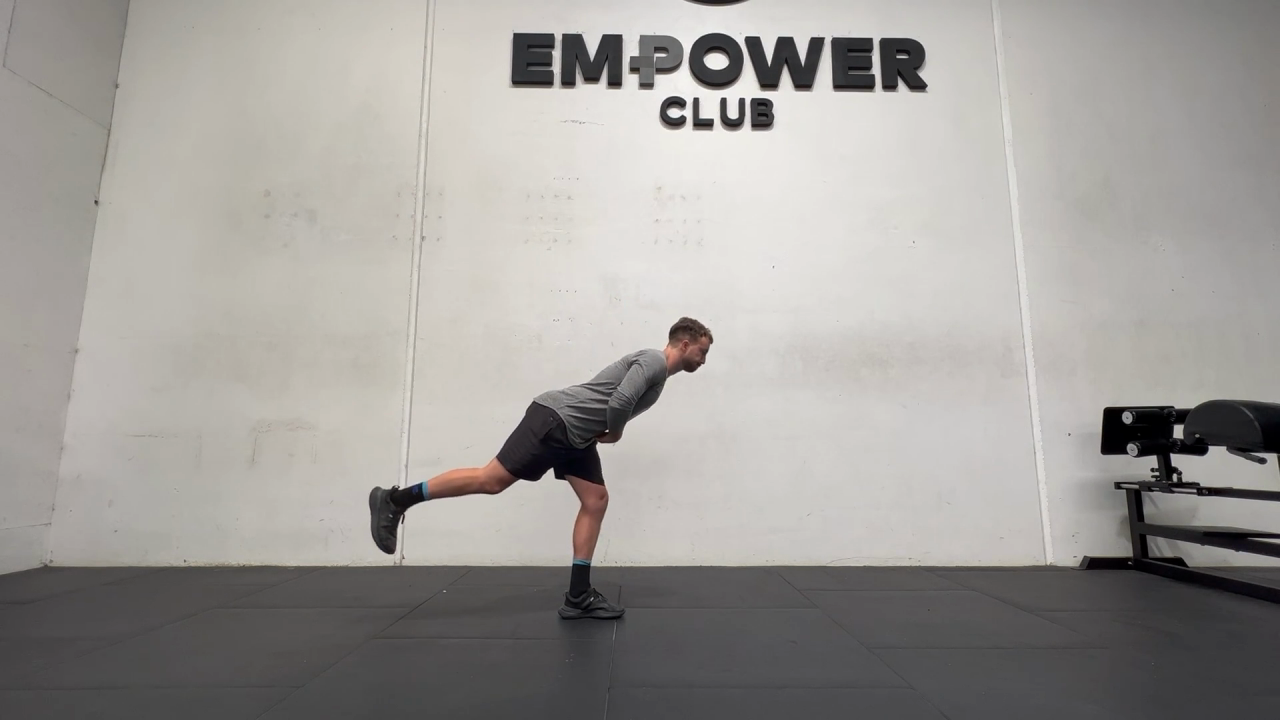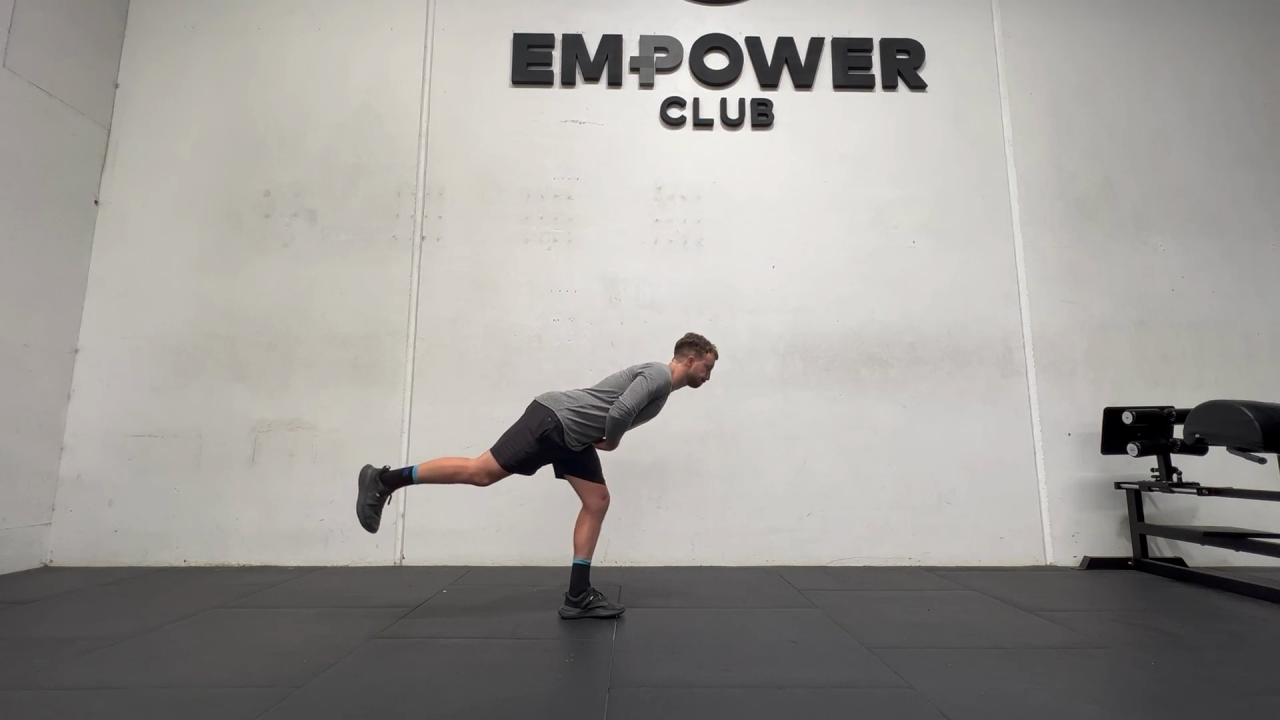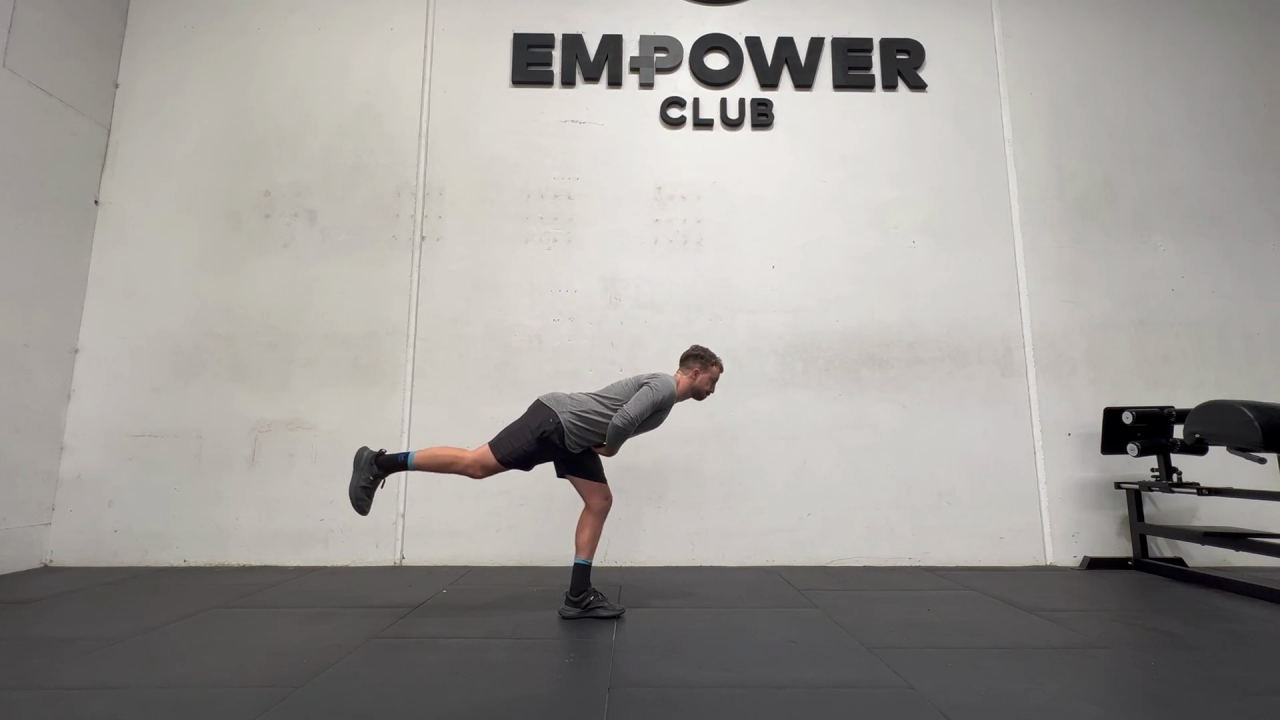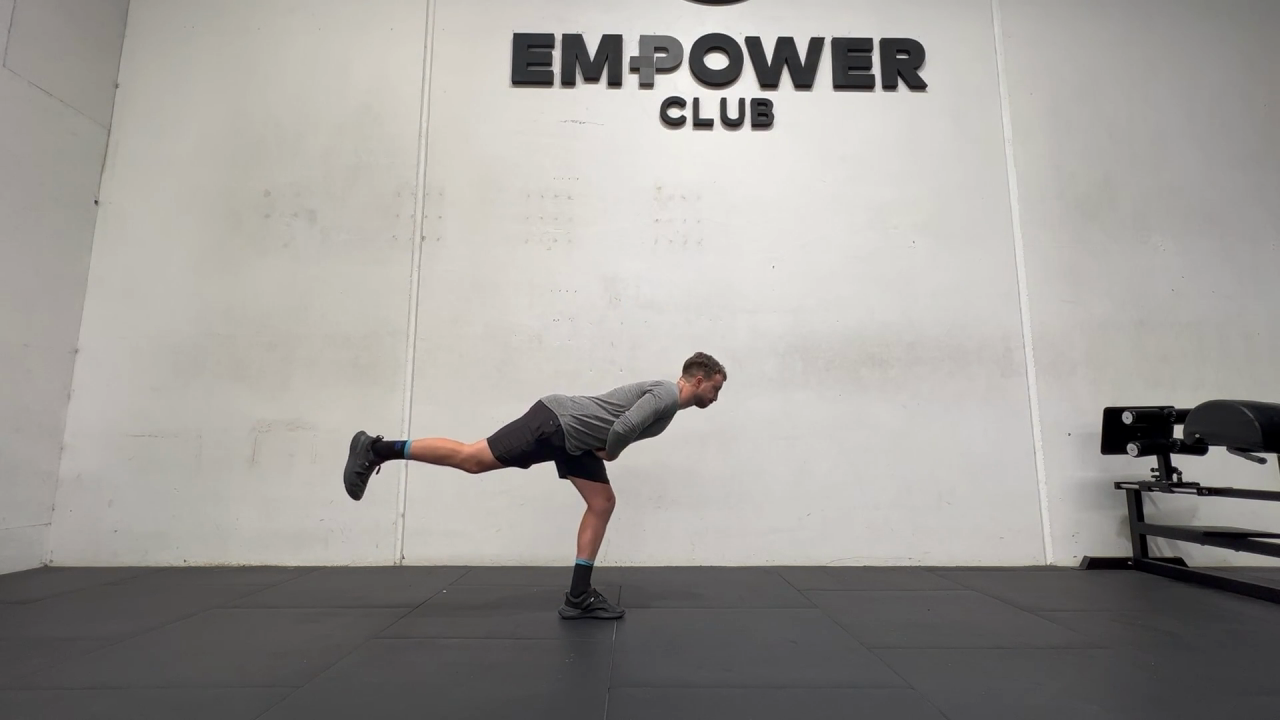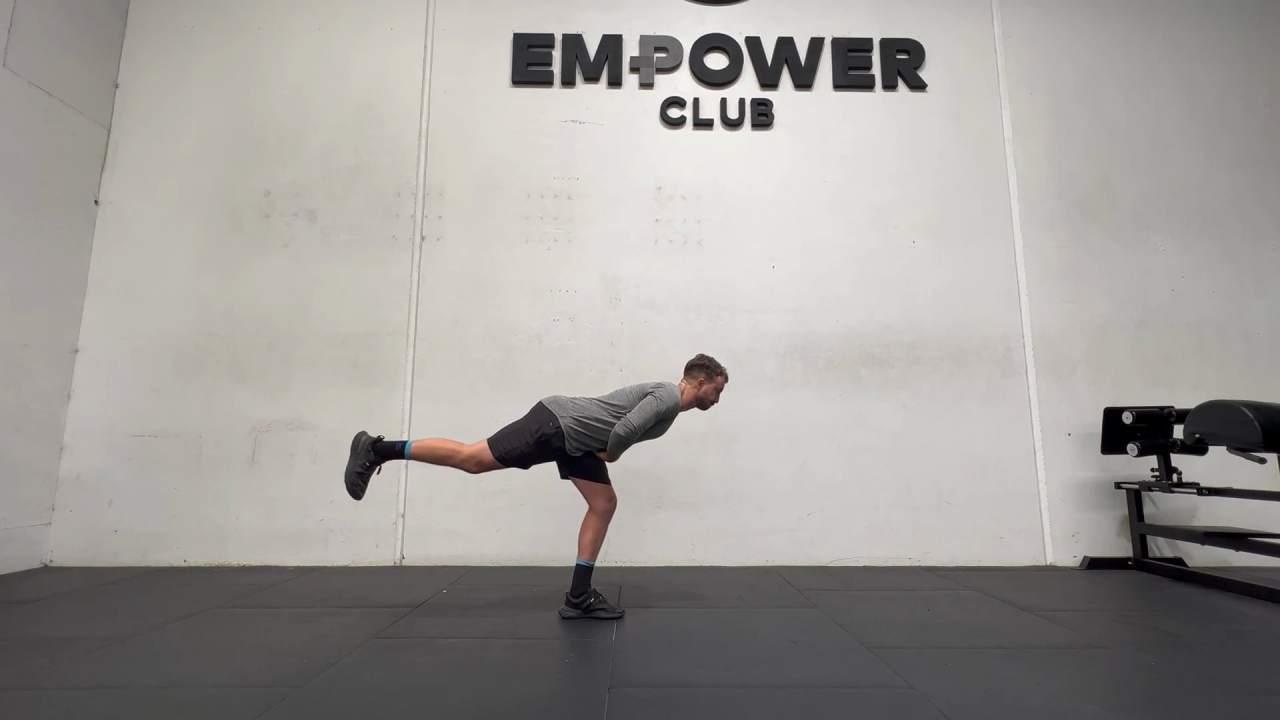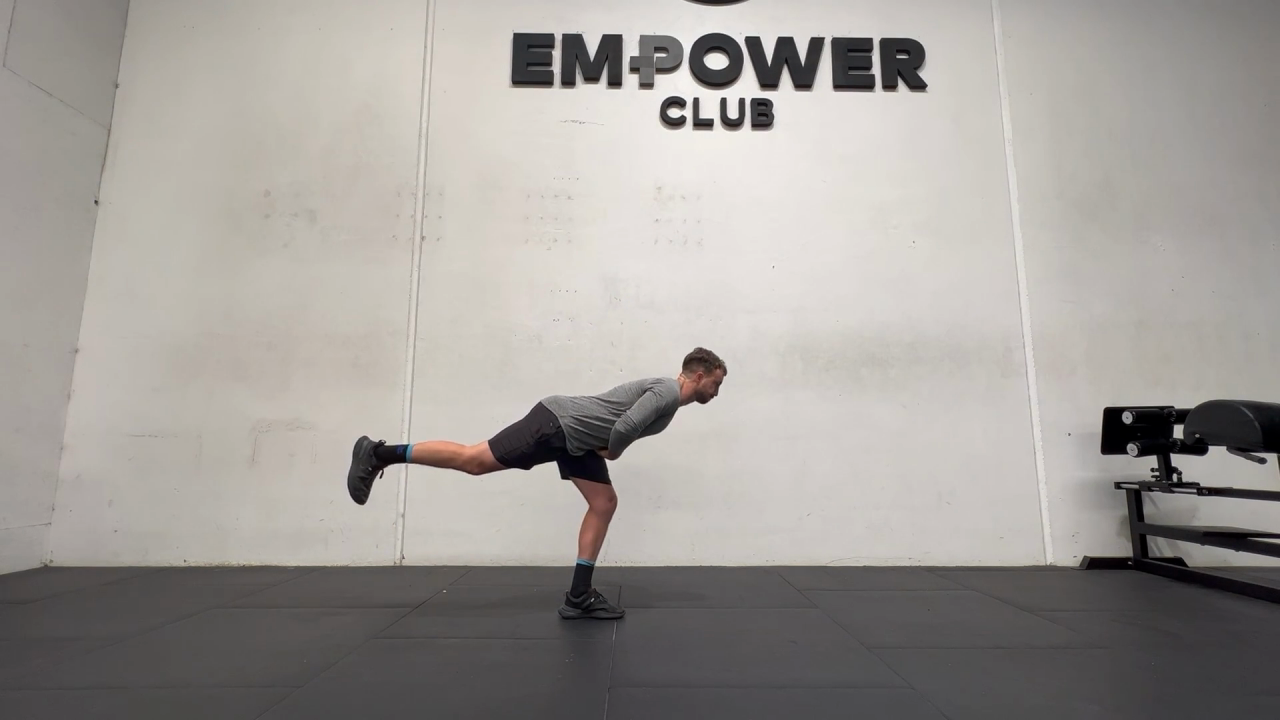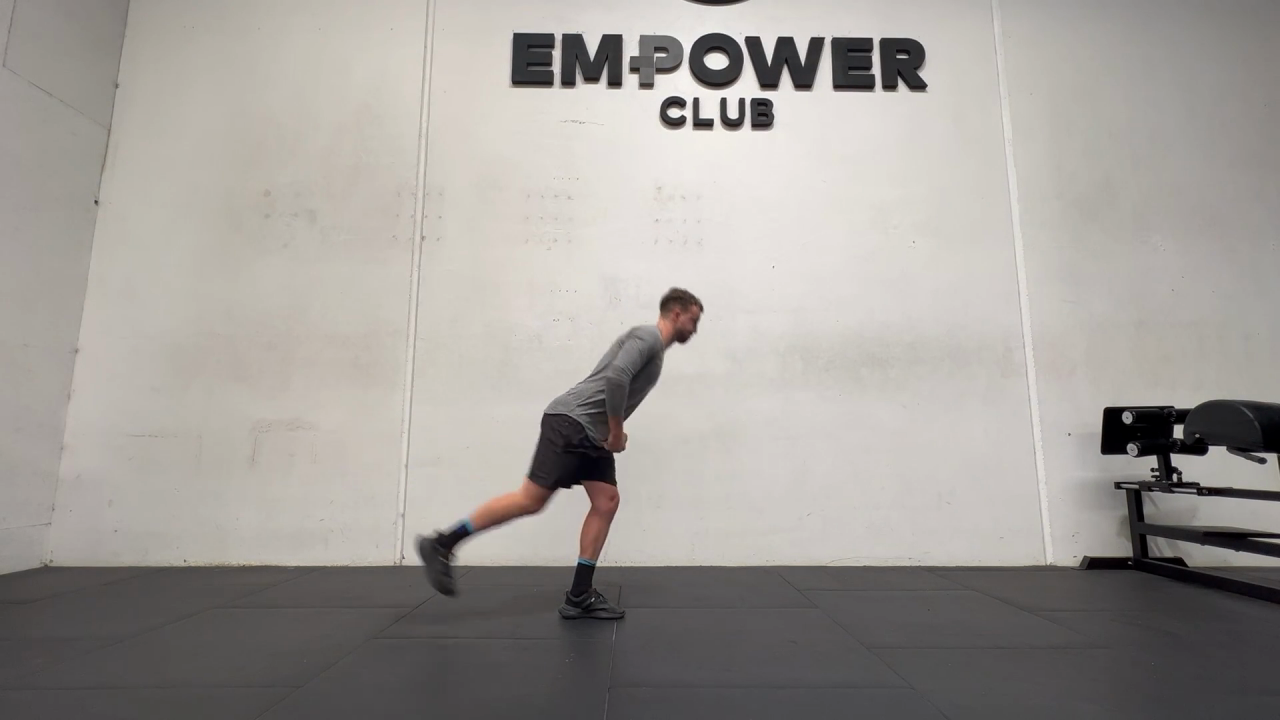
dt=0.4s
person 1, frame 1
left shoulder: (656, 372)
right shoulder: (653, 362)
right elbow: (620, 401)
left wrist: (607, 432)
right wrist: (616, 432)
left hip: (575, 434)
right hip: (554, 420)
left knee: (596, 501)
right knee: (491, 480)
left ankle: (578, 595)
right ankle: (395, 500)
person 1, frame 2
left shoulder: (658, 383)
right shoulder: (658, 376)
right elbow: (620, 412)
left wrist: (605, 440)
right wrist: (612, 442)
left hip: (572, 436)
right hip: (553, 421)
left knee: (597, 502)
right knee: (481, 472)
left ankle: (578, 595)
right ankle: (386, 480)
person 1, frame 3
left shoulder: (661, 393)
right shoulder: (664, 387)
right elbow: (622, 420)
left wrist: (604, 446)
right wrist: (611, 448)
left hip: (572, 437)
right hip: (554, 422)
left knee: (599, 502)
right knee: (475, 464)
left ankle: (578, 595)
right ankle: (381, 464)
person 1, frame 4
left shoulder: (663, 396)
right shoulder: (666, 395)
right elbow: (624, 426)
left wrist: (603, 451)
right wrist: (611, 454)
left hip: (573, 438)
right hip: (556, 423)
left knee: (603, 504)
right knee: (471, 458)
left ankle: (579, 596)
right ankle: (377, 450)
person 1, frame 5
left shoulder: (664, 398)
right shoulder: (668, 398)
right elbow: (625, 429)
left wrist: (605, 453)
right wrist: (611, 456)
left hip: (574, 439)
right hip: (556, 424)
left knee: (604, 504)
right knee: (471, 458)
left ankle: (579, 596)
right ankle: (377, 450)
person 1, frame 6
left shoulder: (666, 394)
right shoulder: (667, 391)
right elbow: (626, 427)
left wrist: (606, 450)
right wrist: (614, 453)
left hip: (576, 439)
right hip: (558, 425)
left knee: (605, 504)
right knee: (473, 459)
left ankle: (579, 596)
right ankle: (379, 455)
person 1, frame 7
left shoulder: (654, 347)
right shoulder: (648, 338)
right elbow: (614, 377)
left wrist: (614, 429)
right wrist: (615, 429)
left hip: (591, 430)
right hip: (573, 421)
left knee: (607, 501)
right knee: (532, 499)
left ankle: (581, 594)
right ankle: (442, 544)
